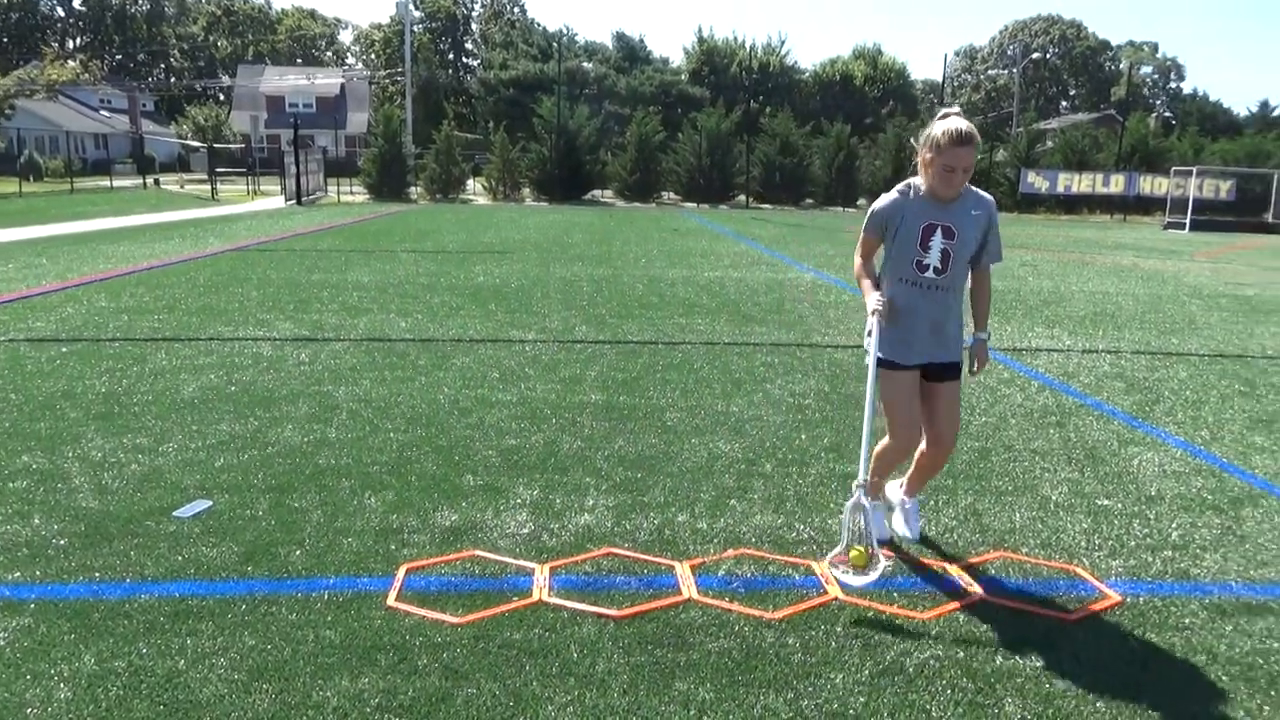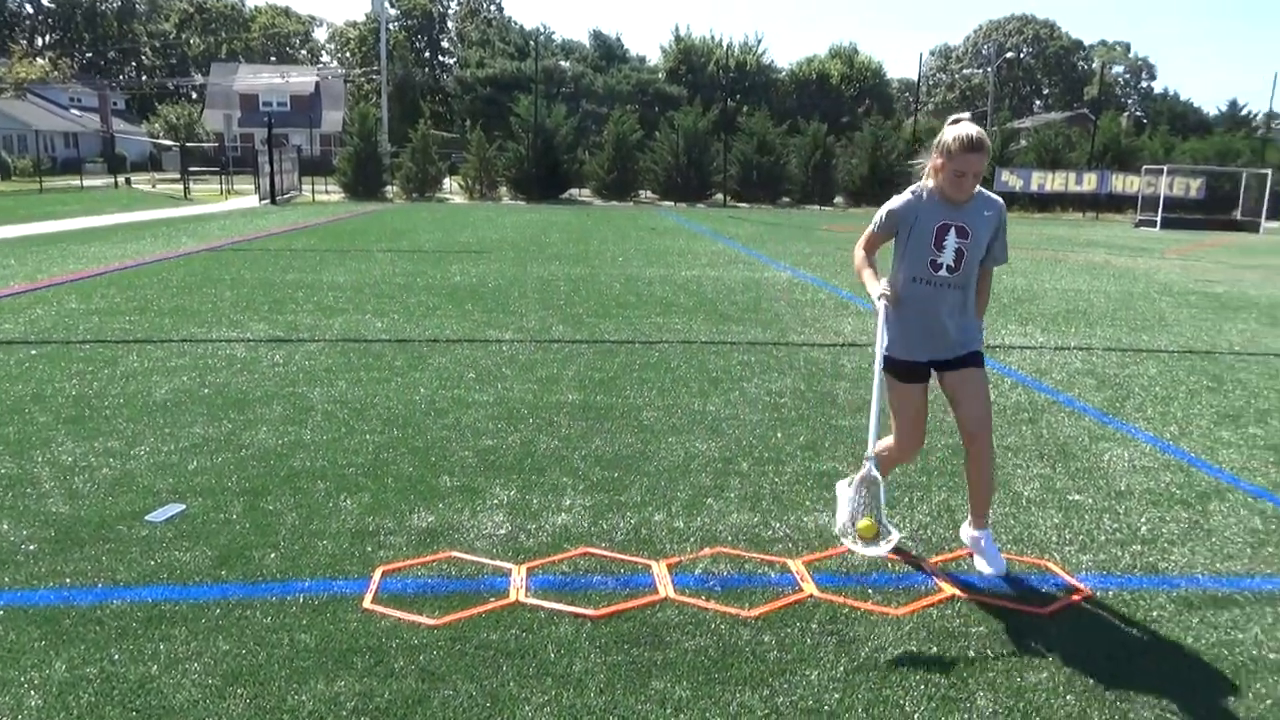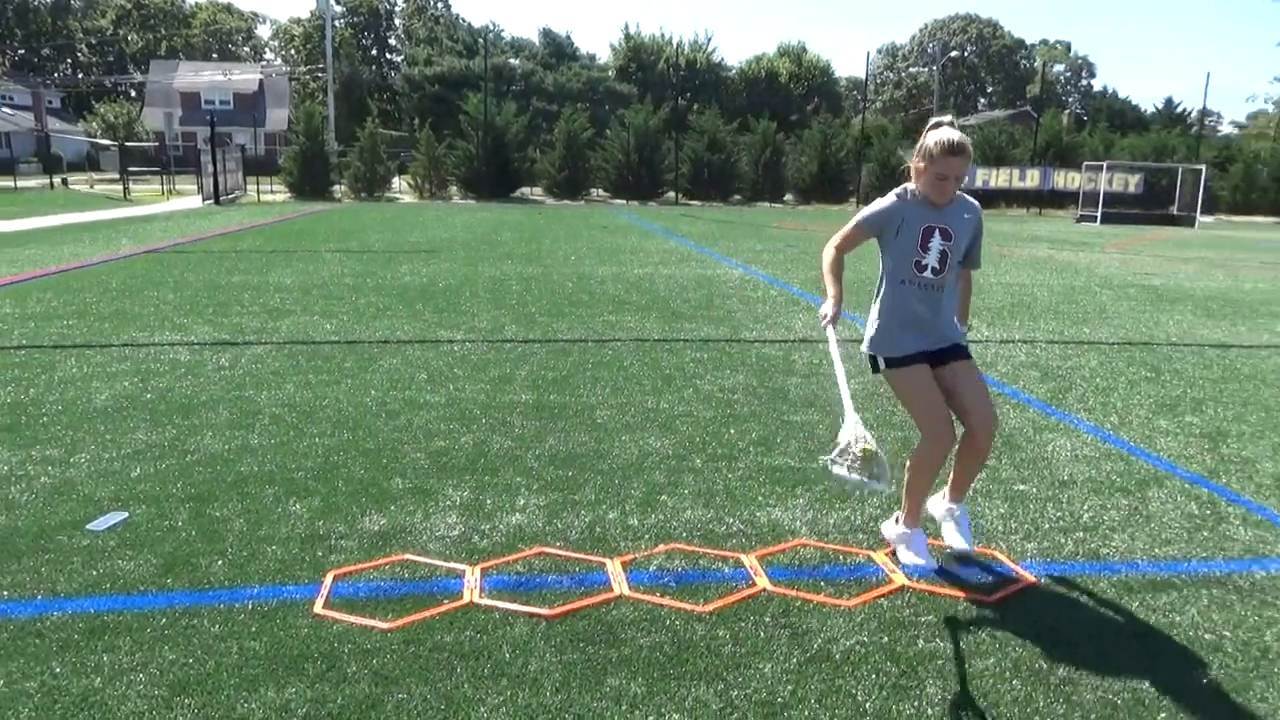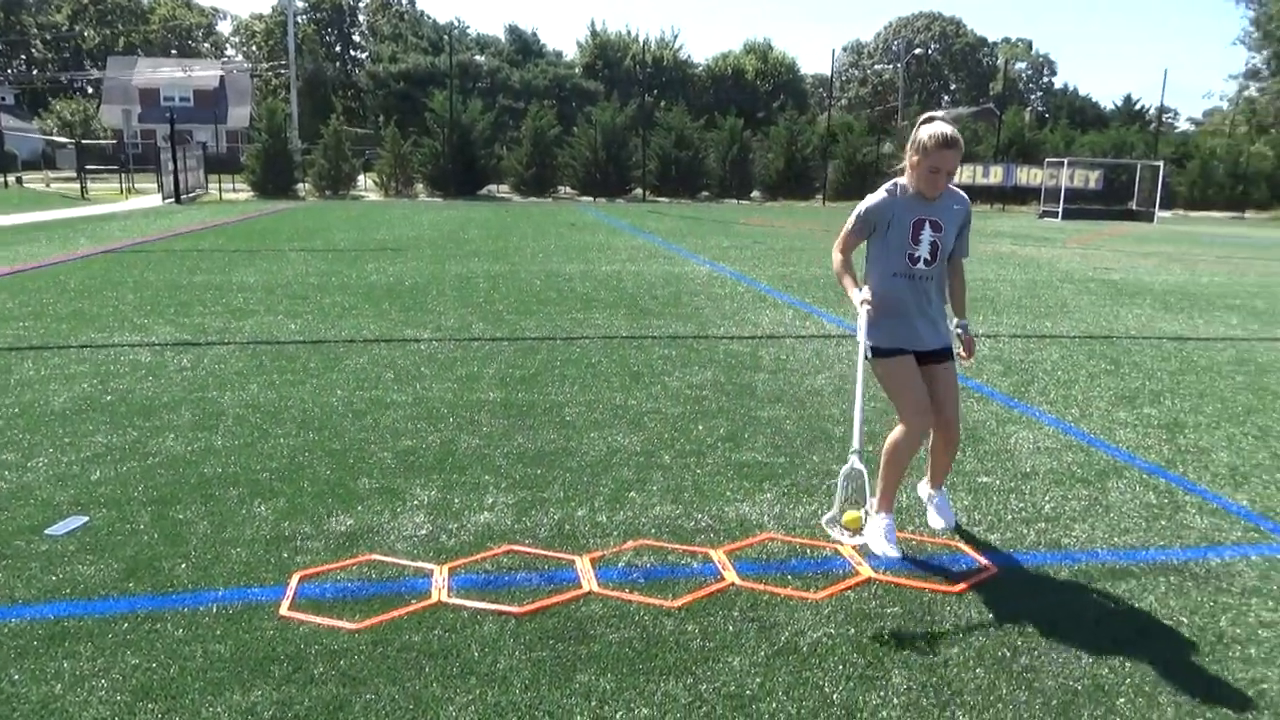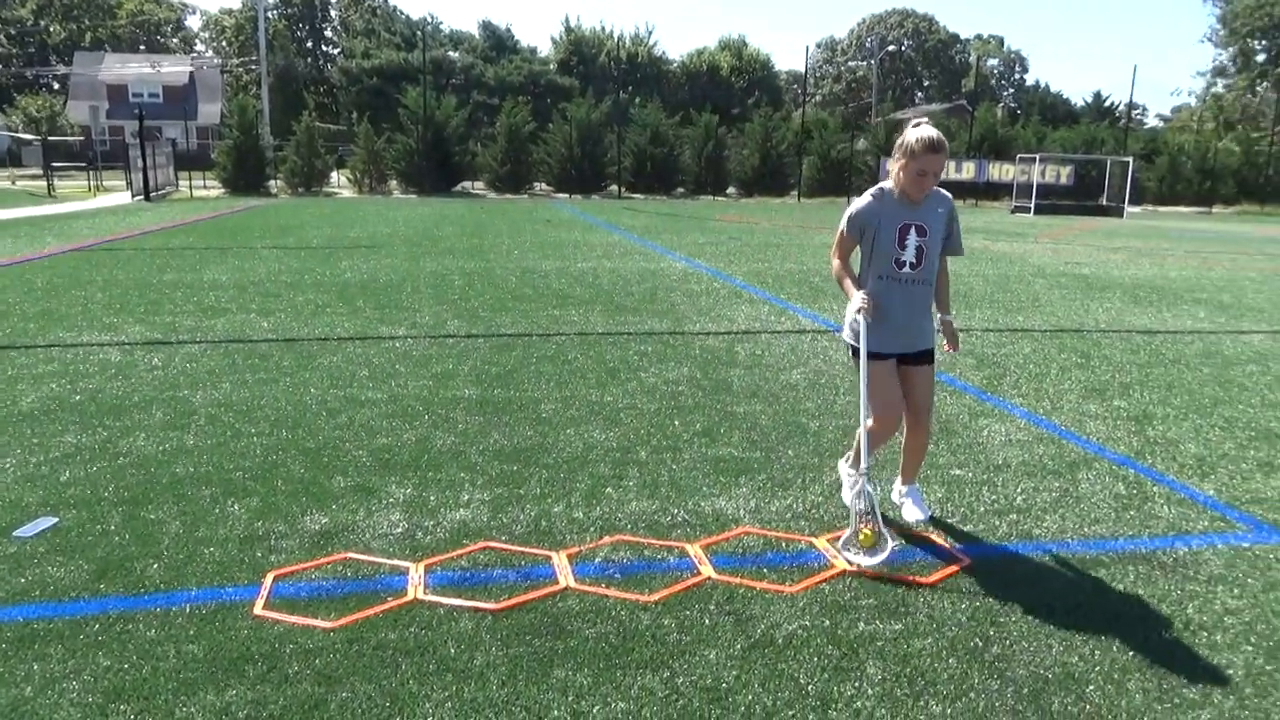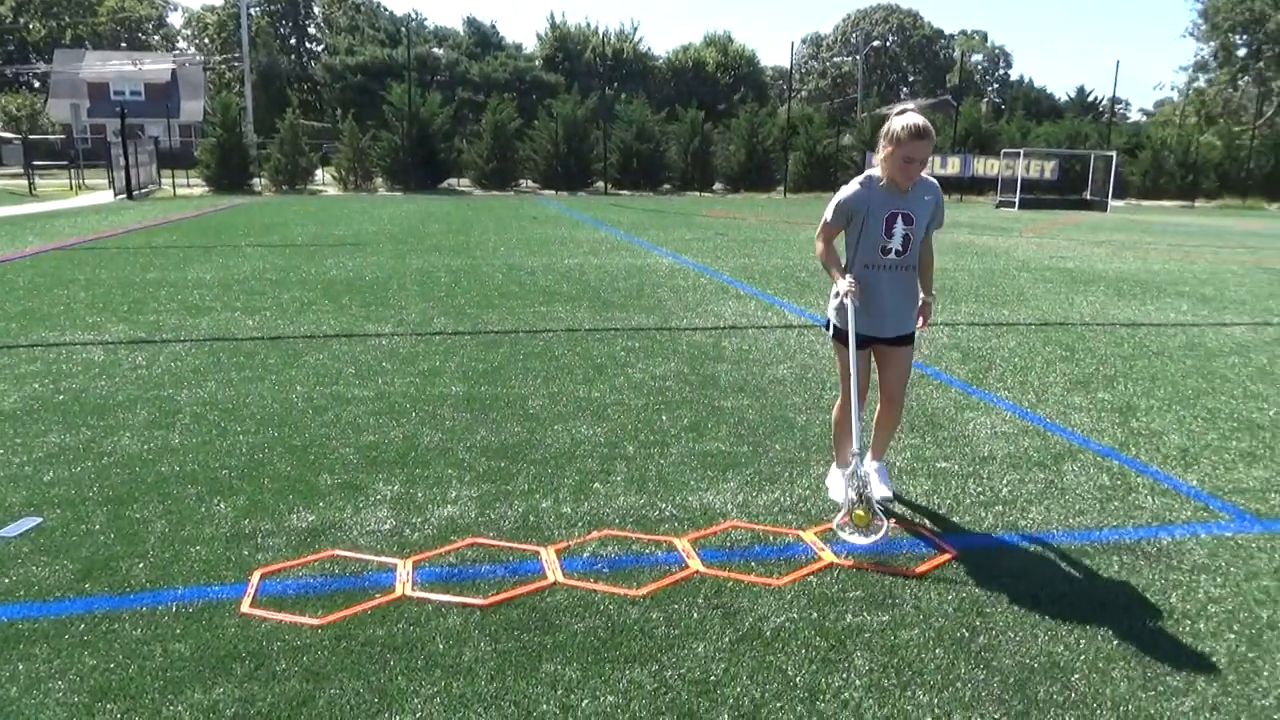
dt=0.2s
person 1, frame 1
left shoulder: (982, 209)
right shoulder: (893, 205)
left elbow: (980, 275)
right elbow: (863, 256)
left wrist: (980, 335)
right wrist: (870, 294)
left hip: (944, 341)
right hip: (896, 337)
left knee: (943, 443)
right knee: (903, 438)
left ankle: (906, 493)
right ankle: (873, 495)
person 1, frame 2
left shoulder: (993, 209)
right shoulder: (906, 206)
right elbow: (864, 249)
right wrist: (875, 284)
left hip: (959, 339)
right hip: (906, 340)
left knee: (979, 433)
right knee: (907, 444)
left ankle: (979, 530)
person 1, frame 3
left shoulder: (970, 213)
right shoulder: (892, 209)
right elbow: (834, 248)
left wrist: (961, 329)
right wrist: (833, 299)
left hip: (944, 336)
right hip: (896, 338)
left knee: (984, 425)
right knee: (940, 435)
left ankle: (951, 502)
right ankle: (906, 525)
person 1, frame 4
left shoulder: (959, 205)
right shoulder: (882, 203)
right elbow: (841, 250)
left wrist: (962, 324)
right wrist: (855, 291)
left hip: (933, 330)
right hip: (886, 330)
left knee: (948, 425)
right knee: (917, 422)
left ankle: (934, 488)
right ankle: (880, 513)
person 1, frame 5
left shoulder: (944, 206)
right shoulder: (869, 207)
right elbow: (838, 257)
left wrist: (945, 316)
right wrist: (853, 293)
left hip: (918, 332)
right hip: (872, 330)
left knee: (920, 421)
right knee: (888, 419)
left ankle: (907, 486)
right ankle: (852, 466)
person 1, frame 6
left shoulder: (930, 193)
right shoulder: (856, 195)
right elbow: (823, 241)
left wrist: (927, 295)
right wrist: (839, 278)
left hip: (899, 316)
right hip: (854, 314)
left knee: (894, 399)
right knee: (853, 398)
left ankle: (875, 463)
right ankle: (840, 469)
